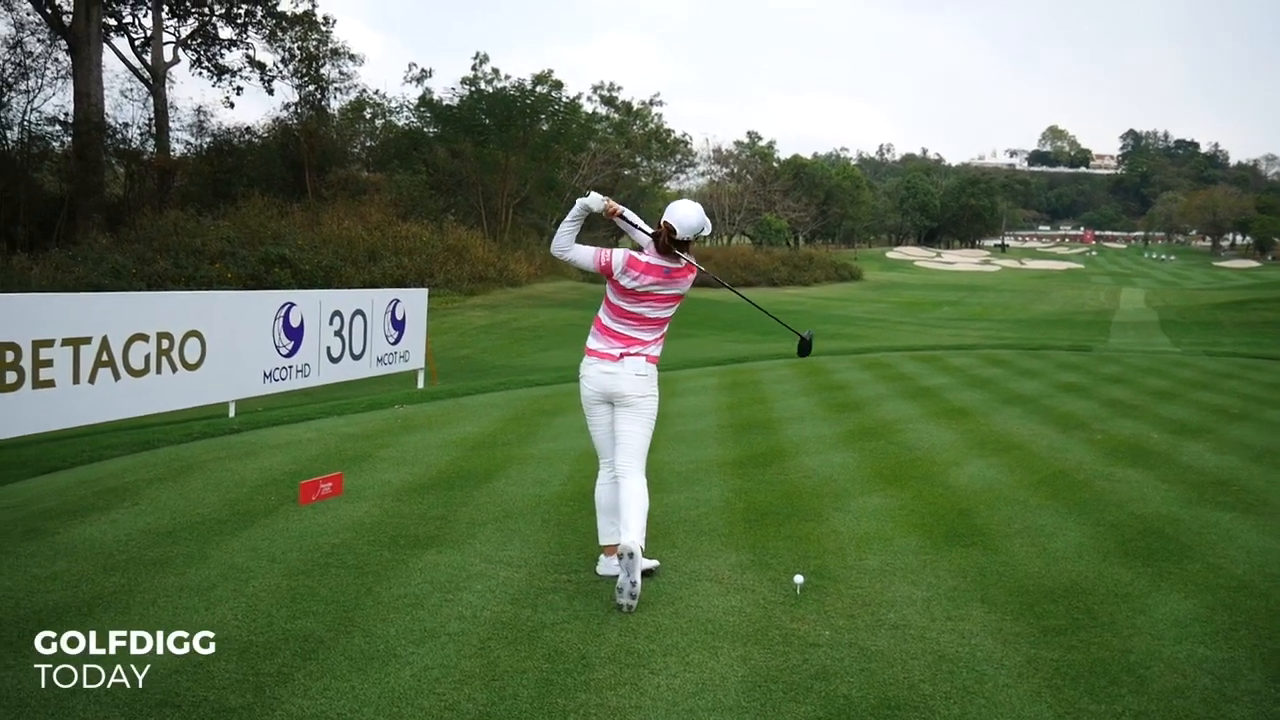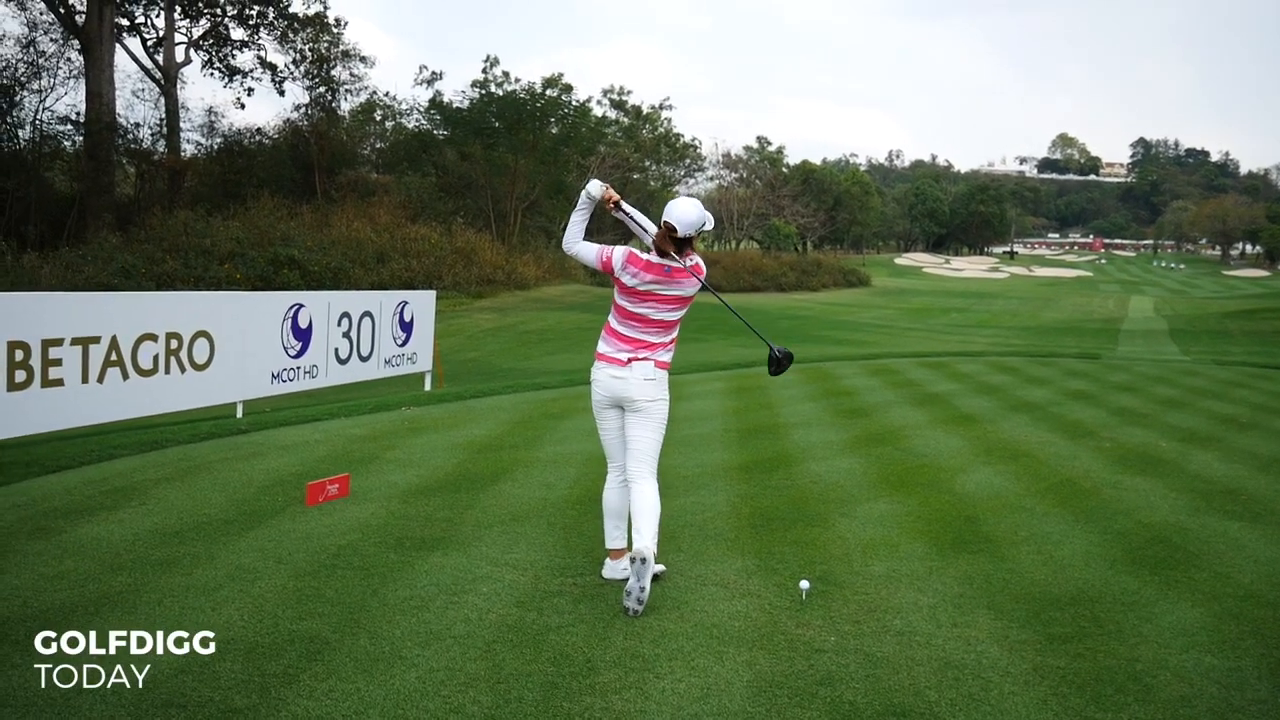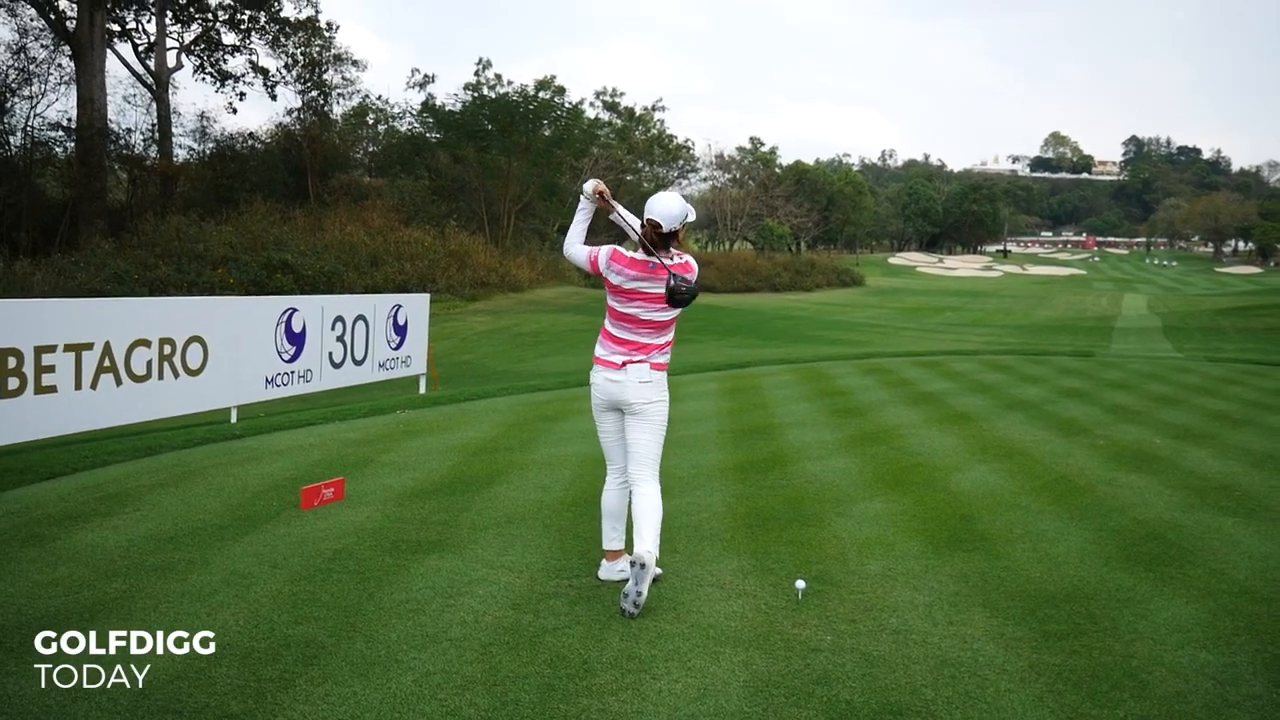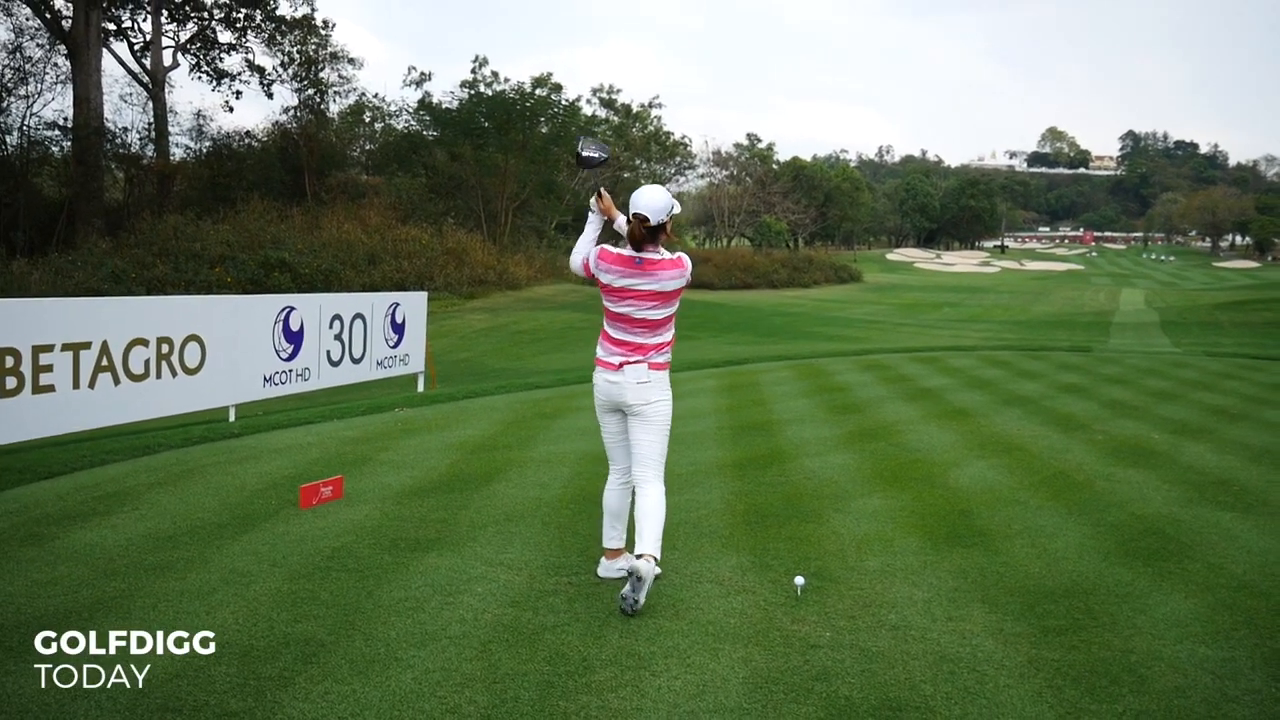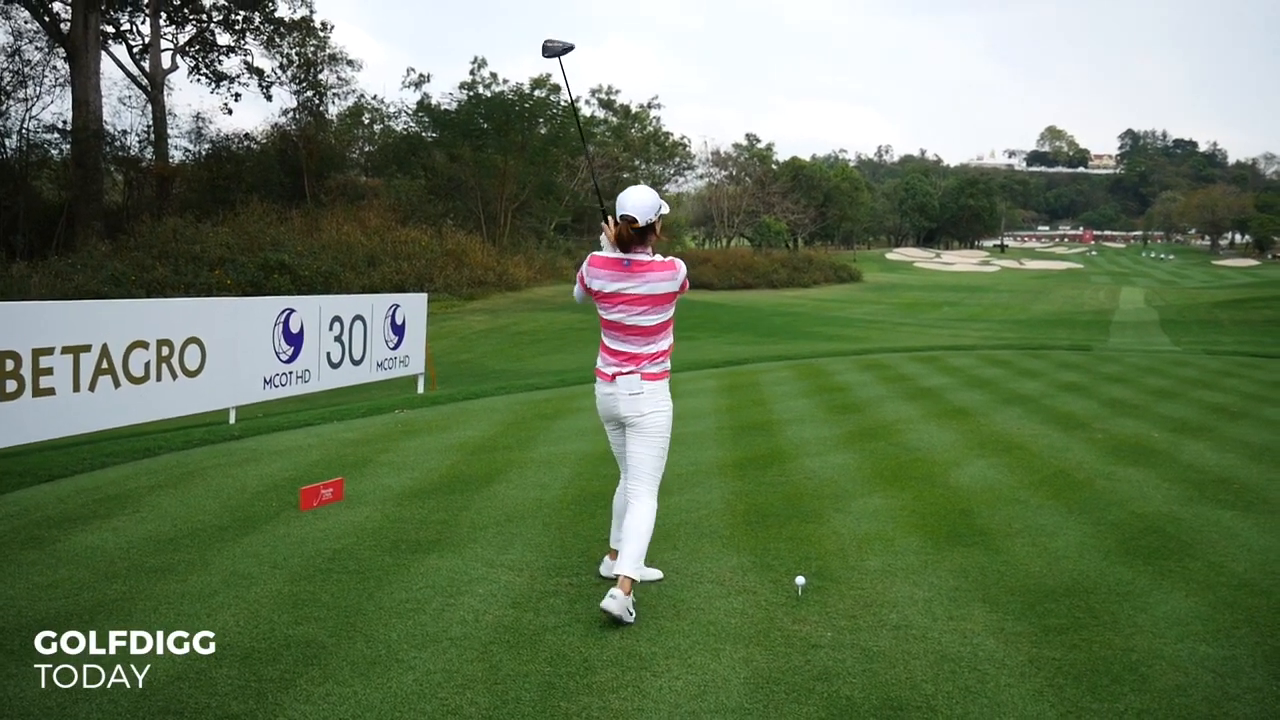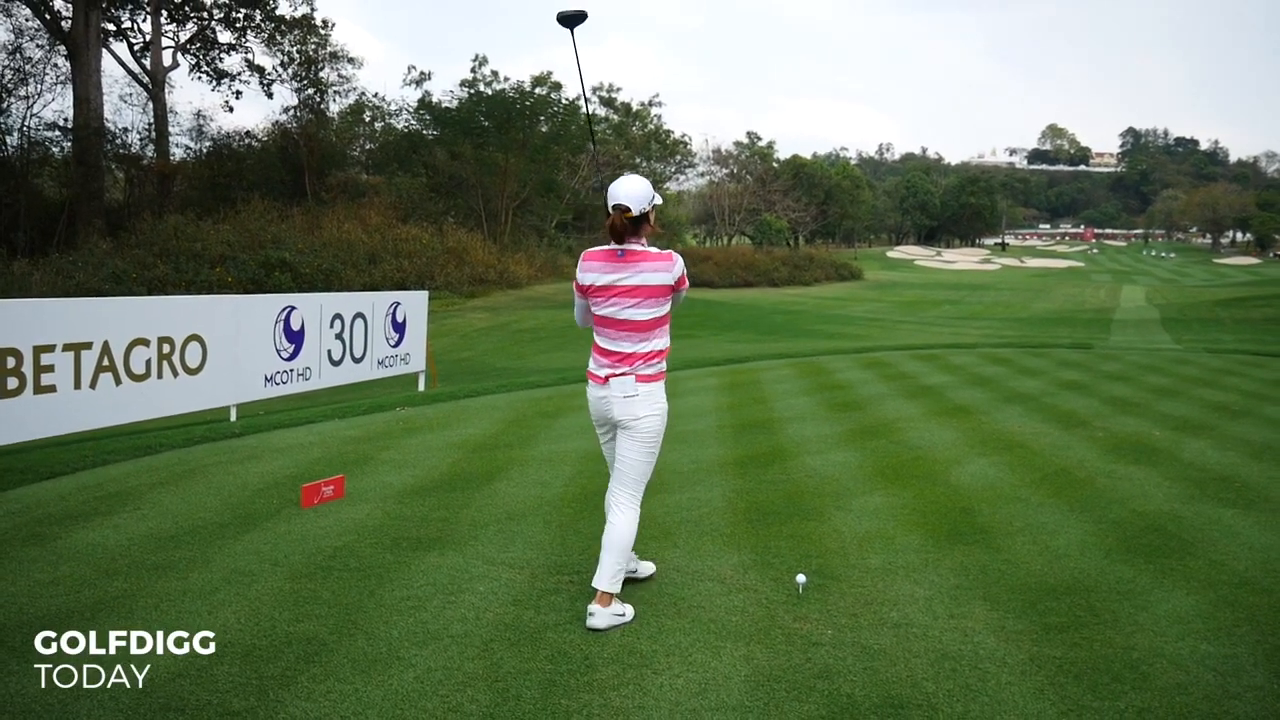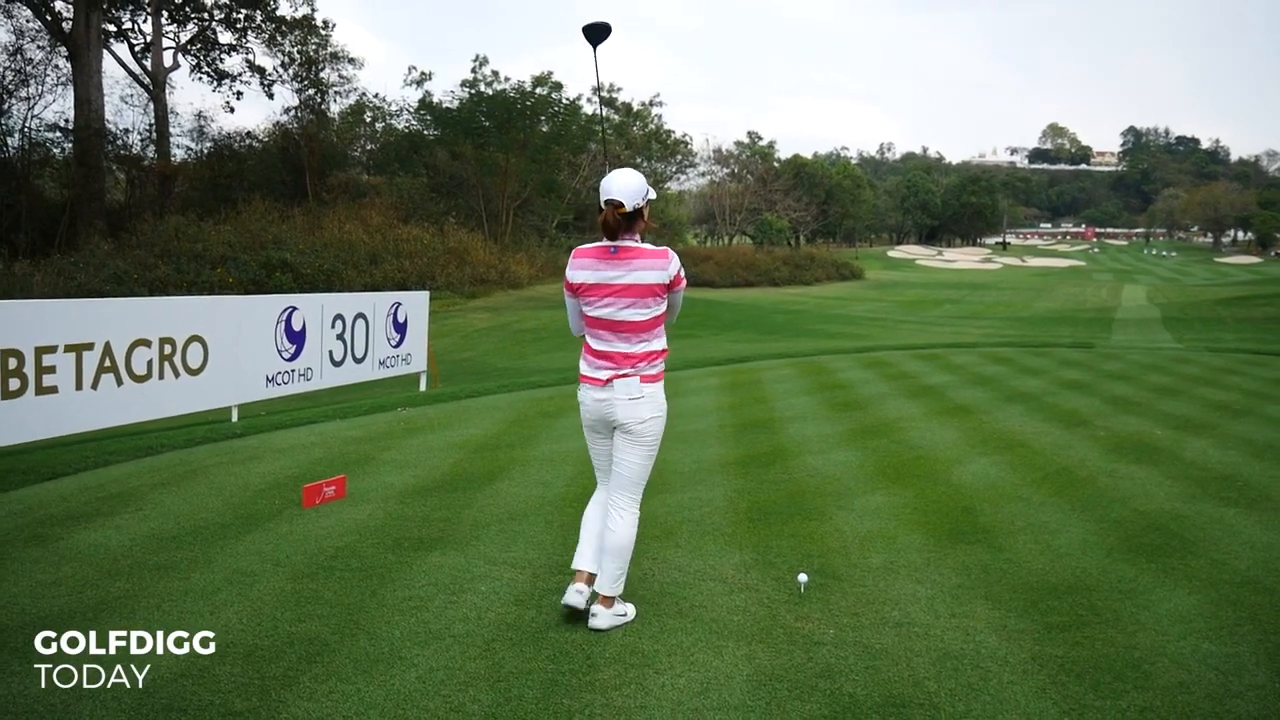
dt=0.2s
person 1, frame 1
left shoulder: (625, 263)
right shoulder: (687, 272)
left elbow: (560, 250)
right elbow: (654, 243)
left wrist: (584, 206)
right wrist: (618, 212)
left hip: (595, 373)
right hip: (637, 379)
left knee: (609, 467)
right knee: (630, 472)
left ankle: (611, 553)
right ankle: (630, 548)
person 1, frame 2
left shoulder: (627, 261)
right shoulder: (696, 272)
left elbow: (571, 245)
right elbow: (662, 245)
left wrist: (589, 197)
right wrist: (622, 207)
left hip: (606, 376)
right hip: (648, 383)
left knee: (618, 471)
right knee: (642, 476)
left ankle: (617, 557)
right ankle: (643, 551)
person 1, frame 3
left shoulder: (614, 260)
right shoulder: (688, 268)
left elbow: (571, 251)
right elbow: (663, 252)
left wrist: (588, 202)
right wrist: (614, 207)
left hip: (604, 379)
right hip: (647, 385)
left knee: (617, 473)
right knee: (645, 478)
left ankle: (613, 558)
right ankle: (645, 555)
person 1, frame 4
left shoulder: (603, 258)
right shoulder: (681, 266)
left elbow: (576, 264)
left wrist: (596, 216)
right wrist: (616, 220)
left hip: (607, 381)
right hip: (649, 385)
left knee: (620, 472)
right knee: (649, 481)
left ankle: (614, 556)
right ankle: (643, 562)
person 1, frame 5
left shoulder: (594, 266)
right shoulder: (673, 270)
left elbow: (579, 296)
left wrist: (609, 247)
right wrist: (619, 248)
left hip: (608, 390)
right hip: (648, 395)
left knee: (631, 478)
right knee: (646, 494)
left ankle: (618, 559)
right ankle: (620, 589)
person 1, frame 6
left shoulder: (588, 262)
right shoulder: (669, 263)
left hip: (600, 391)
right hip: (642, 395)
left knee: (621, 482)
right knee: (627, 498)
left ankle: (617, 562)
right ankle: (604, 602)
person 1, frame 7
left shoulder: (579, 260)
right shoulder: (665, 262)
left elbow: (577, 327)
left hip: (593, 395)
right hip: (641, 398)
left knee: (605, 490)
right knee: (625, 502)
left ankle: (582, 578)
right ankle: (606, 605)
